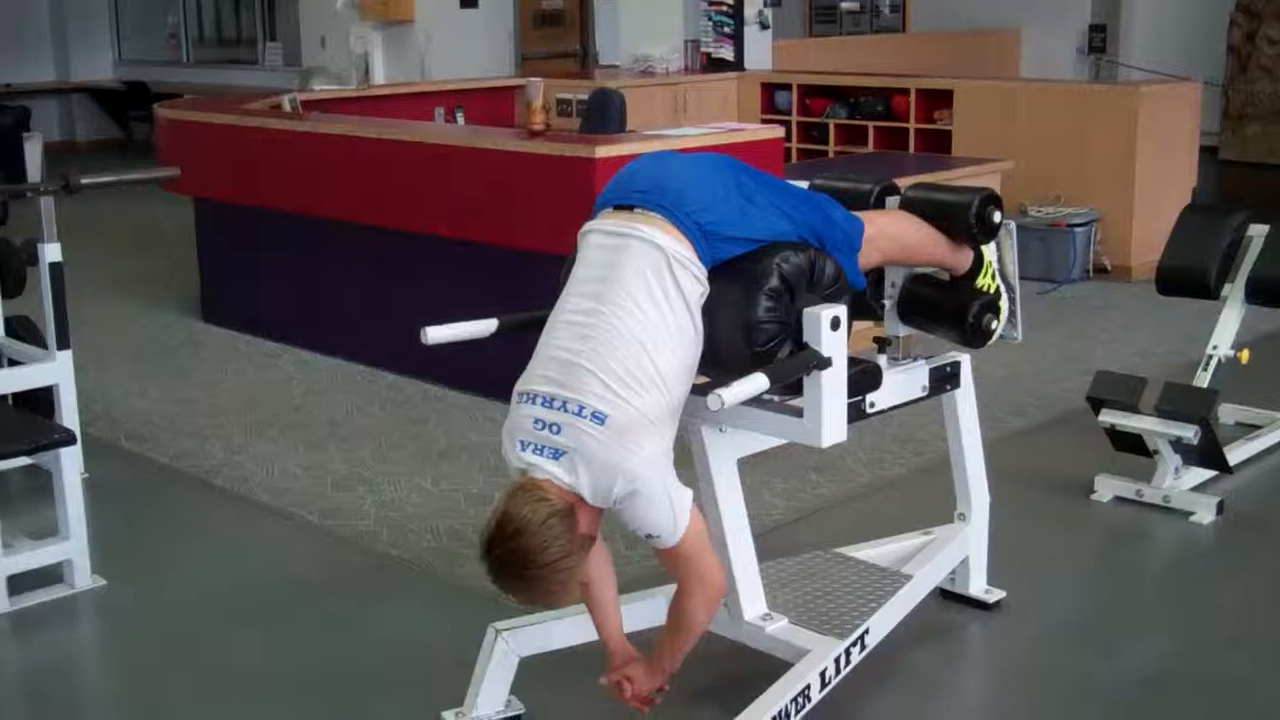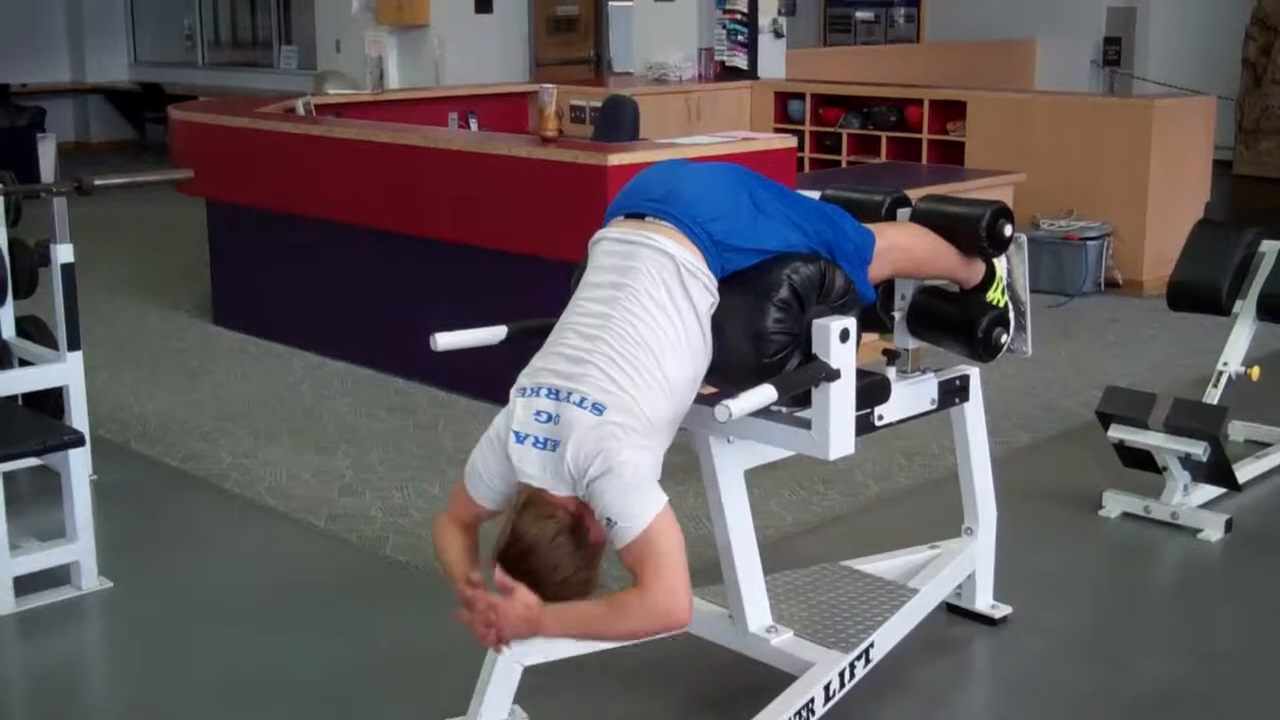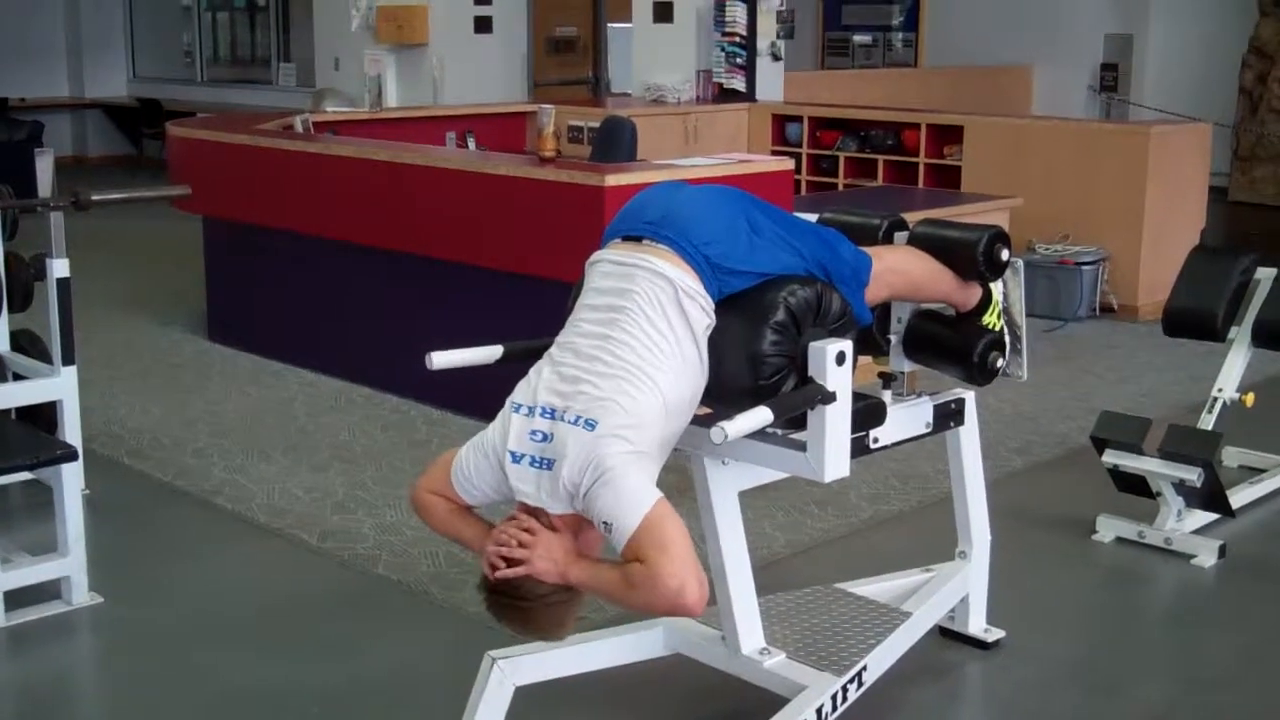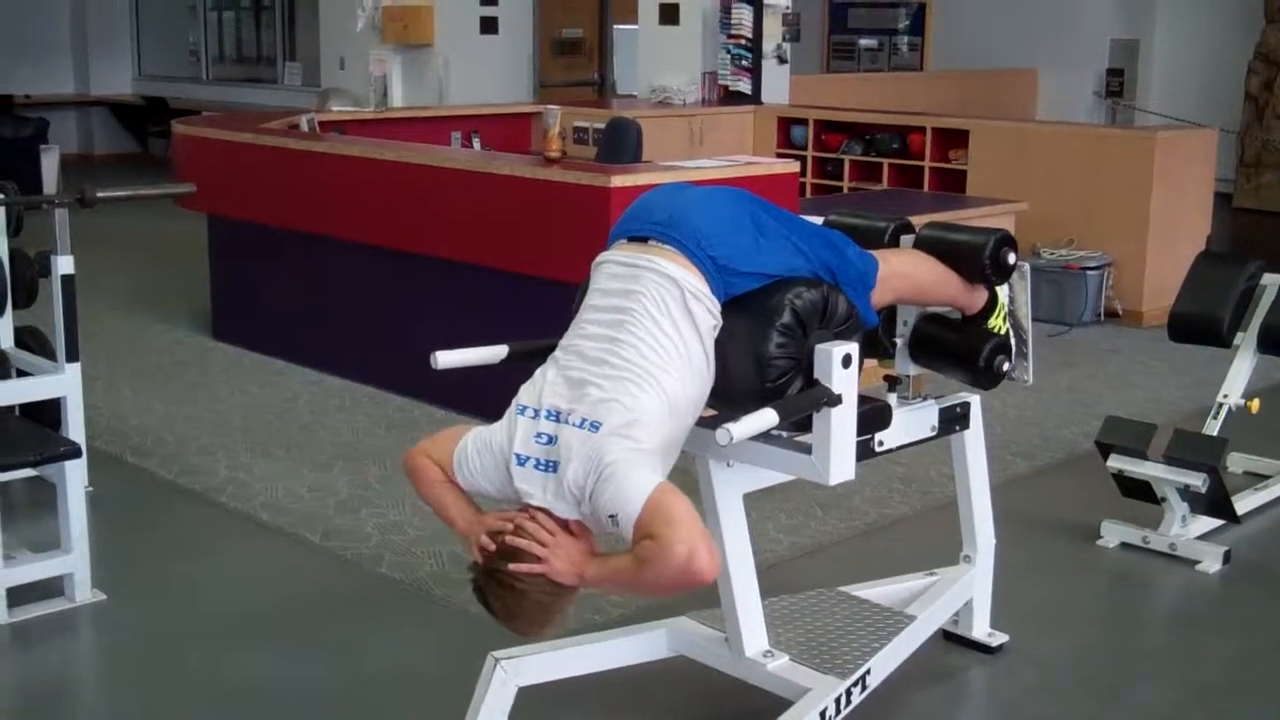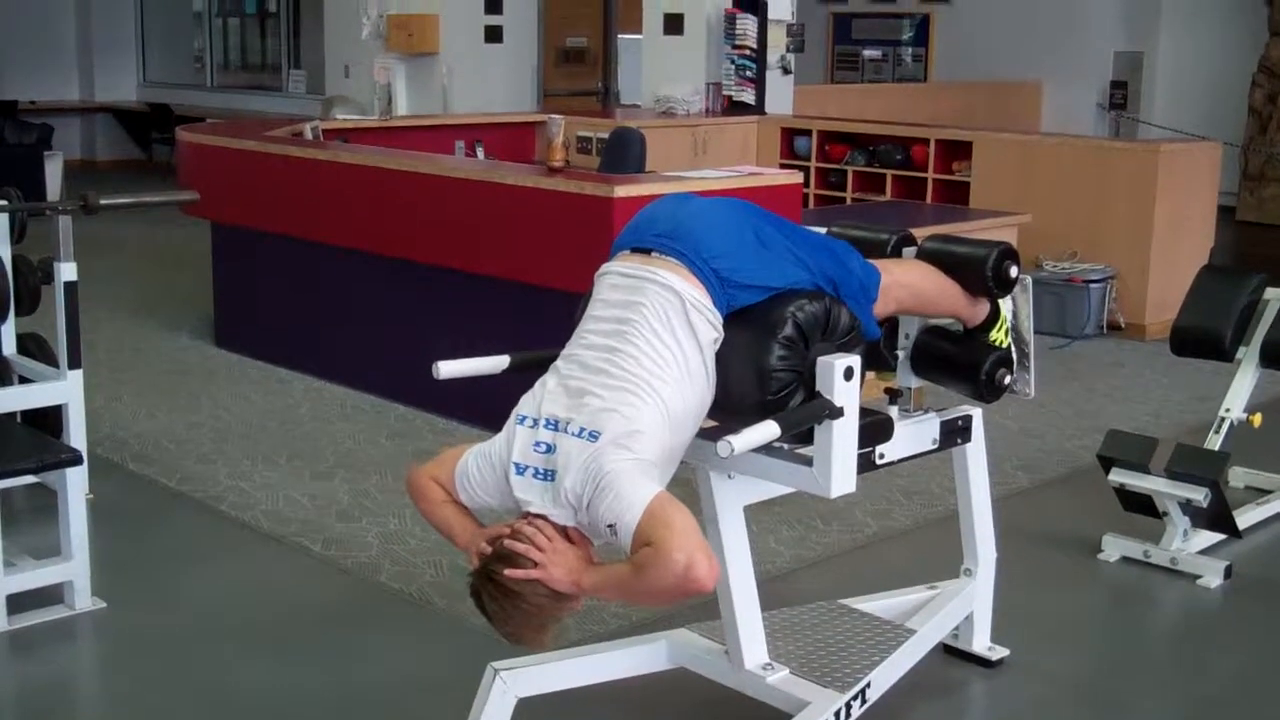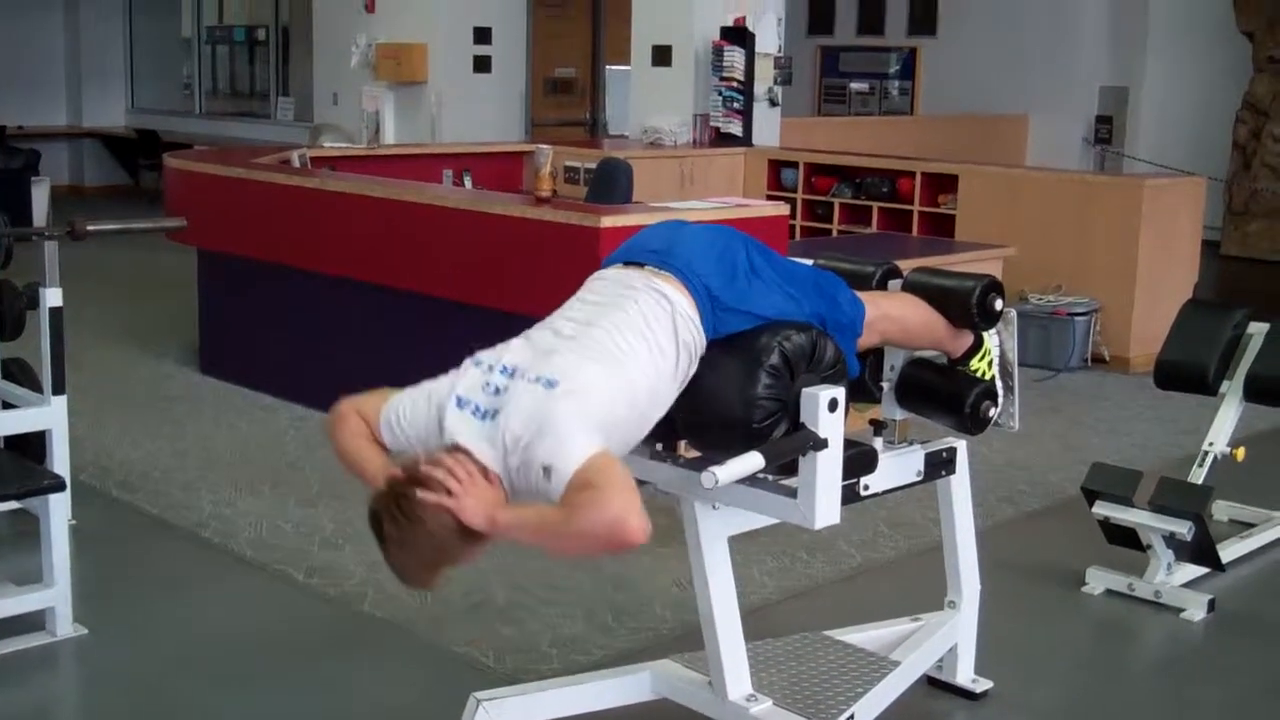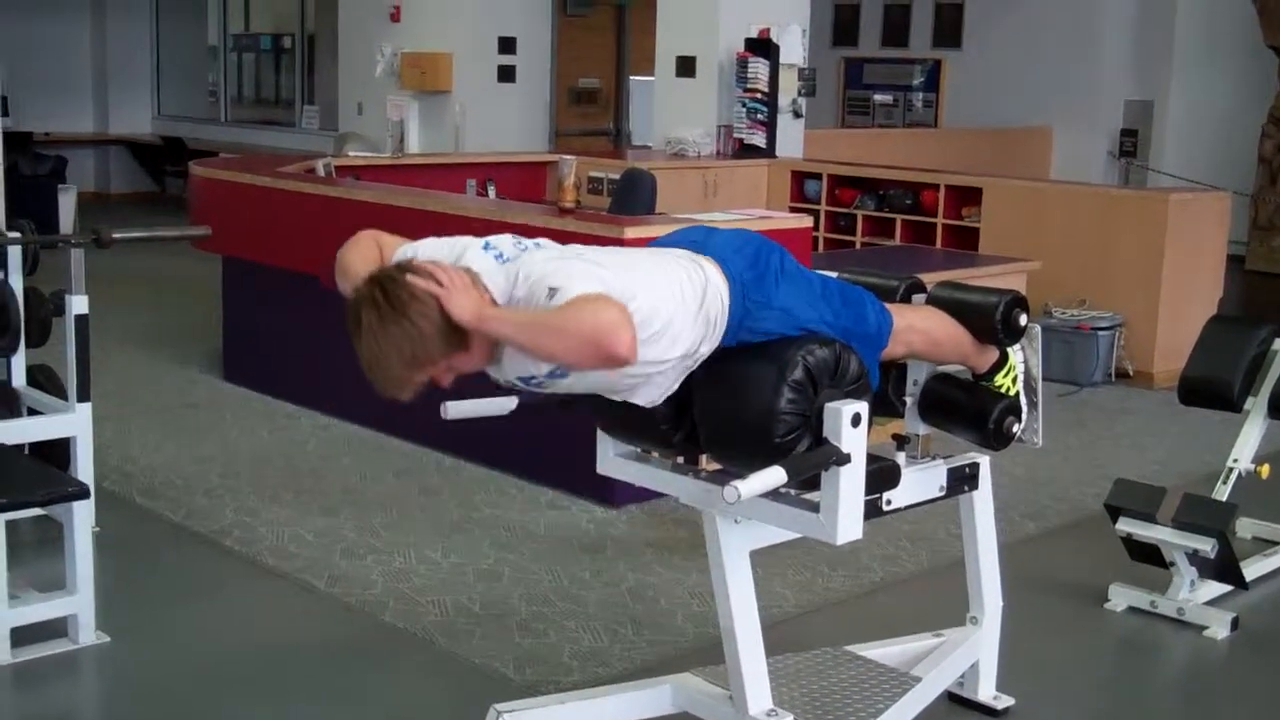
dt=0.5s
person 1, frame 1
left shoulder: (624, 464)
right shoulder: (521, 435)
left elbow: (704, 584)
right elbow: (579, 543)
left wrist: (656, 670)
right wrist: (617, 650)
left hip: (694, 204)
right hip: (624, 203)
left knee: (863, 243)
left ankle: (969, 264)
person 1, frame 2
left shoulder: (608, 461)
right shoulder: (514, 435)
left elbow: (668, 607)
right elbow: (451, 523)
left wrist: (539, 621)
right wrist: (474, 593)
left hip: (704, 218)
left knee: (866, 260)
left ankle: (979, 279)
person 1, frame 3
left shoulder: (602, 470)
right shoulder: (505, 447)
left elbow: (683, 591)
right elbow: (429, 494)
left wrist: (573, 569)
right wrist: (489, 544)
left hip: (703, 238)
right hip: (637, 229)
left knee: (866, 280)
left ankle: (974, 300)
person 1, frame 4
left shoulder: (605, 471)
right shoulder: (510, 449)
left elbow: (692, 561)
right elbow: (420, 457)
left wrist: (588, 570)
right wrist: (473, 529)
left hip: (706, 245)
right hip: (643, 229)
left knee: (871, 285)
left ankle: (981, 302)
person 1, frame 5
left shoulder: (604, 480)
right shoulder: (509, 460)
left elbow: (691, 570)
right elbow: (424, 481)
left wrist: (587, 578)
right wrist: (474, 543)
left hip: (712, 254)
right hip: (649, 237)
left knee: (873, 291)
left ankle: (982, 313)
person 1, frame 6
left shoulder: (542, 437)
right shoulder: (445, 409)
left elbow: (626, 524)
right elbow: (345, 416)
left wrist: (501, 516)
right wrist: (391, 485)
left hip: (705, 293)
right hip: (639, 265)
left knee: (854, 325)
left ankle: (966, 346)
person 1, frame 7
left shoulder: (544, 292)
right shoulder: (451, 265)
left elbow: (612, 341)
right elbow: (361, 249)
left wrist: (485, 319)
right wrist: (385, 320)
left hip: (737, 284)
right hip: (678, 260)
left knee: (886, 335)
left ankle: (992, 363)
